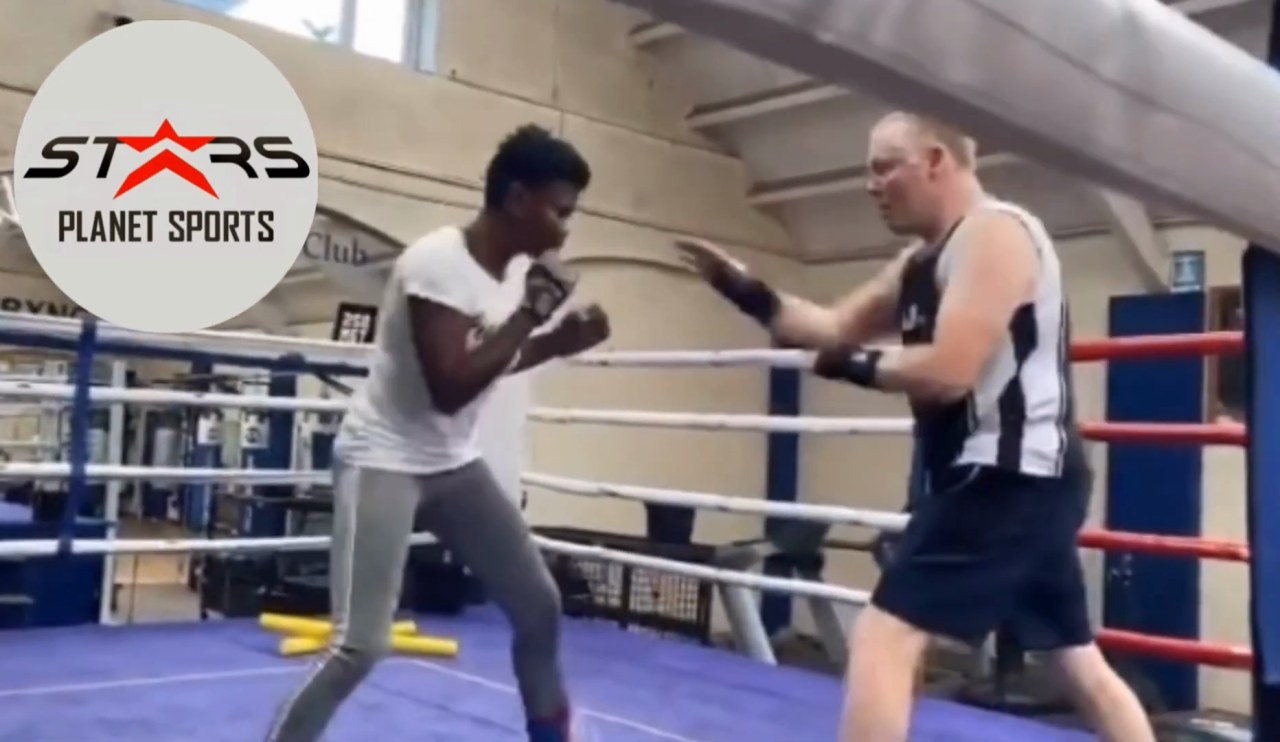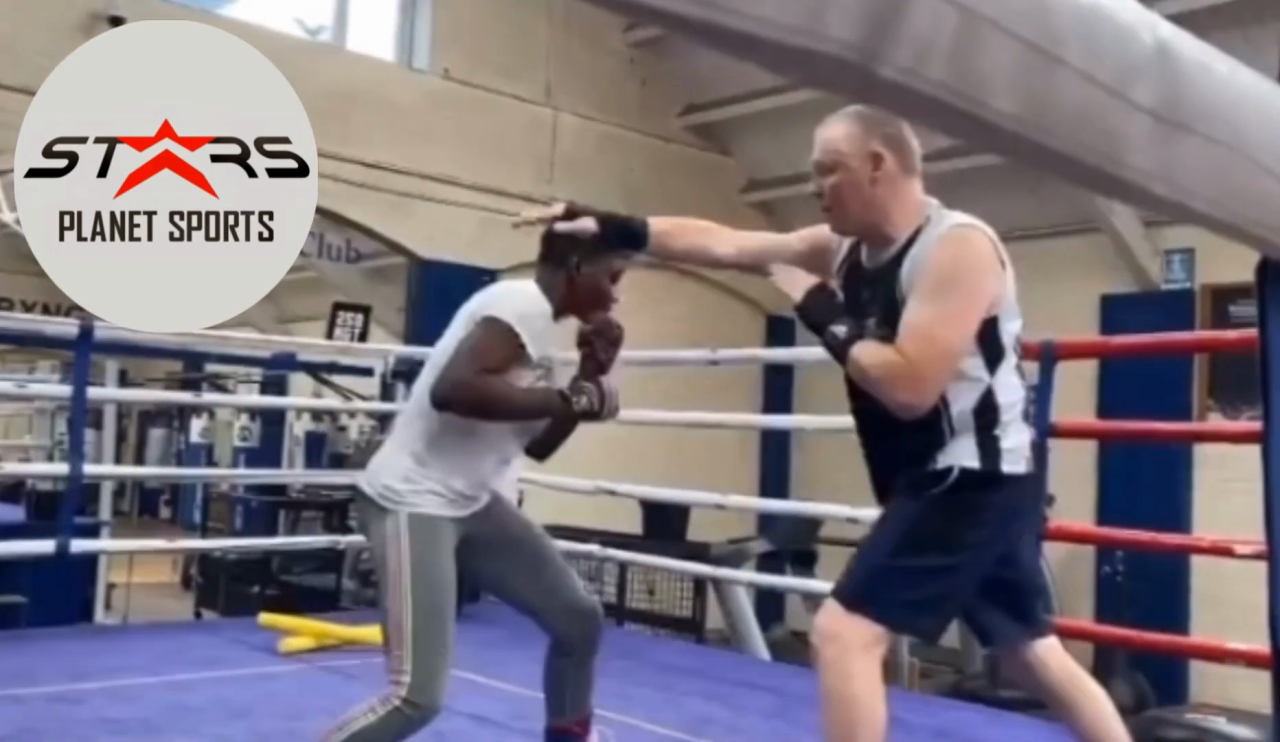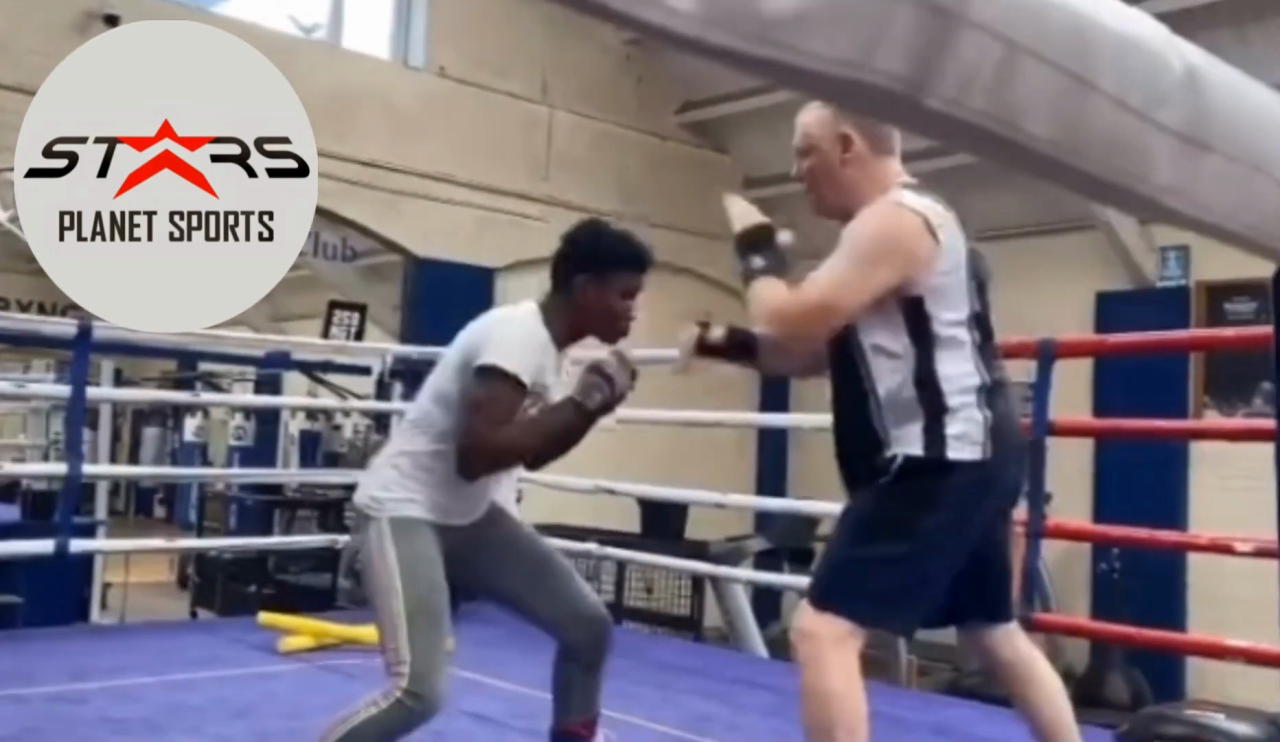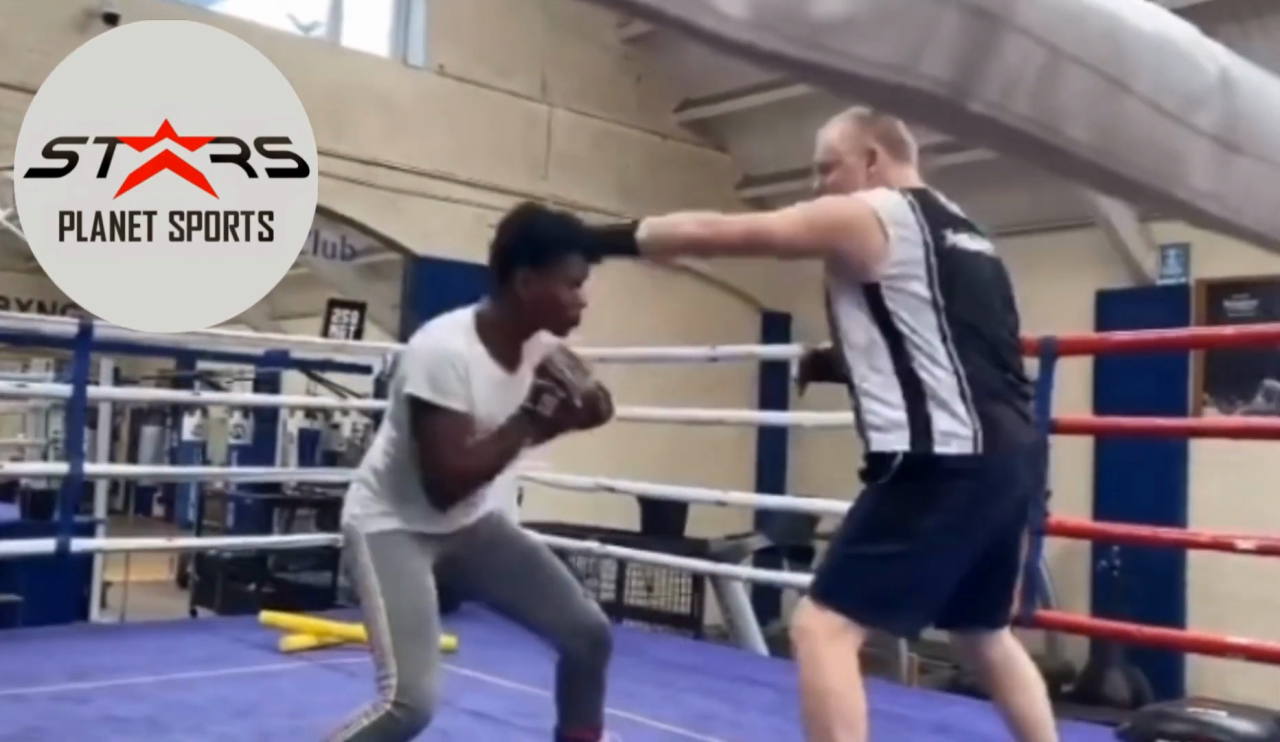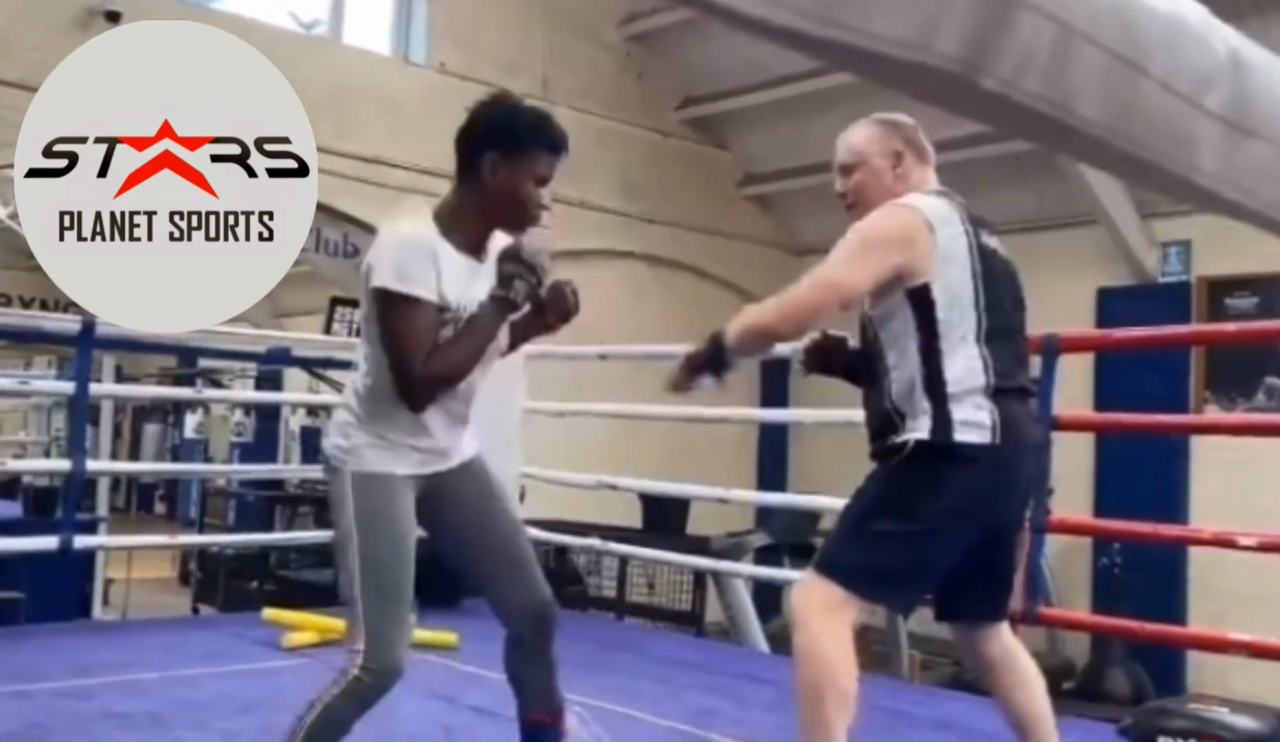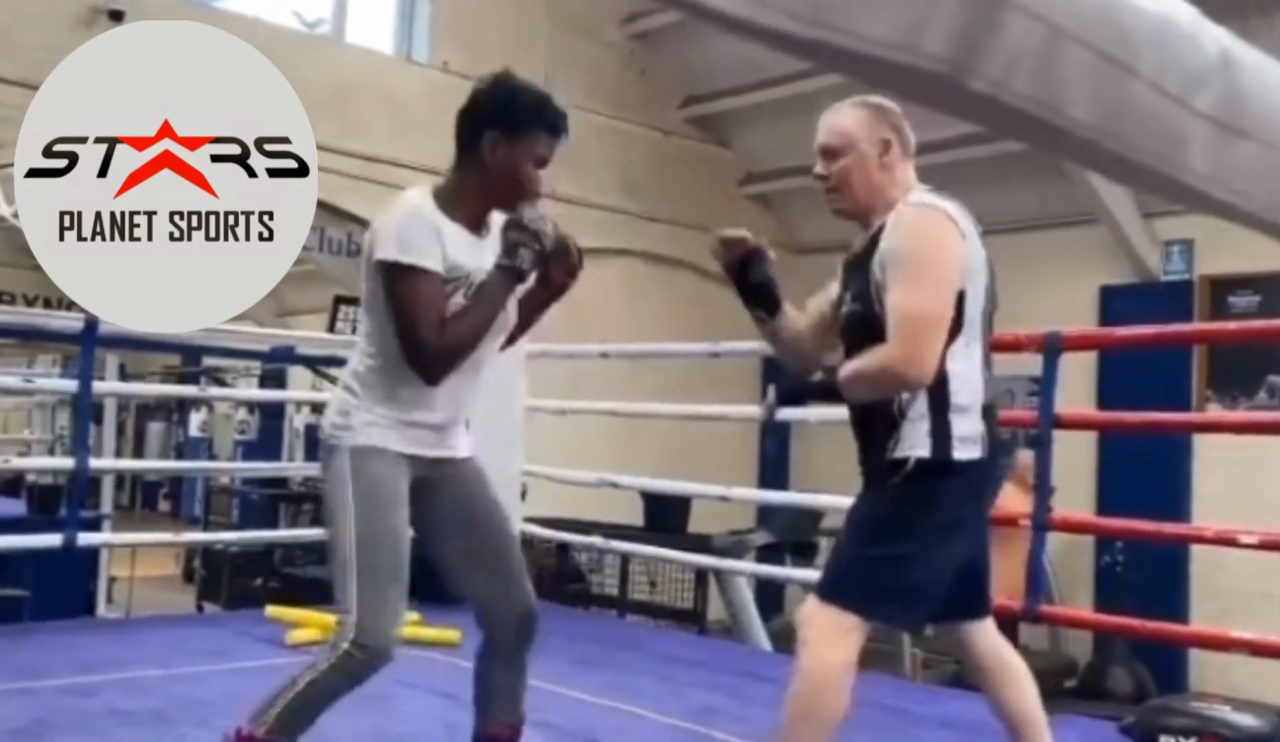
dt=0.2s
person 1, frame 1
left shoulder: (1000, 239)
right shoulder: (922, 259)
left elbow: (946, 375)
right elbow: (830, 331)
left wrist: (859, 363)
right wrist: (747, 291)
left hip: (1007, 480)
right hip: (1034, 481)
left knee: (884, 638)
right knee: (1075, 659)
person 1, frame 2
left shoulder: (959, 244)
right shoulder: (847, 248)
left elbow: (912, 388)
right elbow: (719, 245)
left wrist: (832, 318)
right wrist: (611, 226)
left hip: (976, 480)
right hip: (968, 485)
left knee: (846, 634)
right knee: (1033, 653)
person 1, frame 3
left shoulder: (897, 223)
right shoulder: (885, 227)
left elbow: (790, 327)
right elbow: (807, 353)
left wrist: (758, 252)
right wrist: (737, 344)
left hip: (934, 467)
right hip: (969, 462)
left knee: (821, 632)
right knee: (992, 633)
person 1, frame 4
left shoulder: (862, 216)
right shoulder: (962, 235)
left elbow: (718, 234)
left wrist: (619, 236)
right wrist: (847, 366)
left hip: (943, 464)
right hip: (1008, 459)
left knee: (822, 628)
right knee: (982, 633)
person 1, frame 5
left shoulder: (903, 223)
right shoulder: (975, 239)
left elbow: (790, 310)
left wrist: (716, 349)
right wrist: (863, 364)
left hip: (951, 453)
right hip: (1001, 454)
left knee: (821, 607)
right knee: (982, 627)
person 1, frame 6
left shoulder: (922, 230)
right shoulder: (872, 247)
left elbow: (908, 365)
right elbow: (807, 347)
left wrist: (825, 383)
right wrist: (759, 292)
left hip: (935, 464)
right hip: (944, 467)
left knee: (828, 621)
right knee: (967, 630)
person 2, frame 1
left shoulder: (509, 271)
right shoulder: (437, 260)
right elbow: (452, 386)
left wrist: (560, 337)
right wrist: (531, 309)
left hip: (451, 463)
right hip: (380, 459)
left knee: (538, 607)
right knee: (359, 645)
person 2, frame 2
left shoulder: (534, 317)
right shoulder: (522, 301)
left elbow: (537, 445)
right elbow: (451, 388)
left wrist: (588, 374)
right wrist: (569, 399)
left hip: (469, 502)
right hip: (410, 502)
left knee: (580, 619)
right knee: (417, 696)
person 2, frame 3
left shoulder: (549, 347)
right shoulder: (515, 337)
left elbow: (528, 449)
right elbow: (477, 456)
left wrist: (593, 403)
right wrist: (582, 403)
left hip: (468, 514)
right hip: (400, 511)
left knee: (589, 624)
right knee: (419, 690)
person 2, frame 4
left shoulder: (539, 347)
right shoulder: (443, 352)
right elbow: (447, 485)
left wrist: (569, 415)
right wrist: (536, 408)
left hip: (469, 523)
right hip: (392, 526)
left knee: (588, 634)
person 2, frame 5
left shoulder: (502, 249)
right shoulder: (407, 252)
right elbow: (418, 387)
left wrist: (540, 320)
right wrist: (507, 302)
left hip: (451, 459)
right hip: (375, 463)
left knee: (532, 608)
right knee: (380, 659)
person 2, frame 6
left shoulder: (500, 229)
right shoulder: (413, 222)
right elbow: (434, 357)
left wrist: (546, 289)
right wrist: (509, 271)
left hip: (443, 449)
right hip: (371, 442)
left knee: (514, 616)
right knee: (370, 640)
